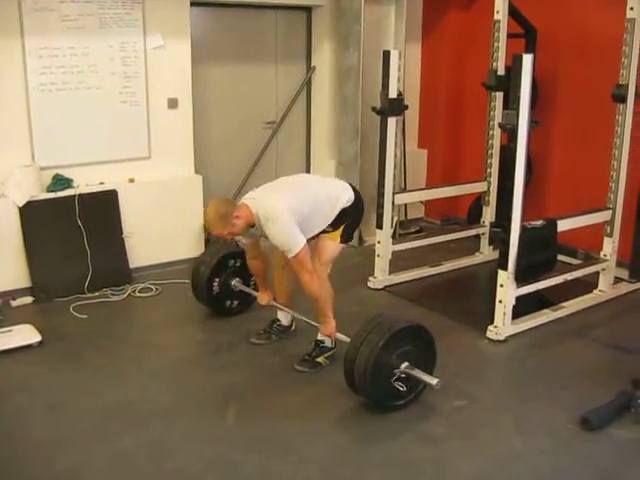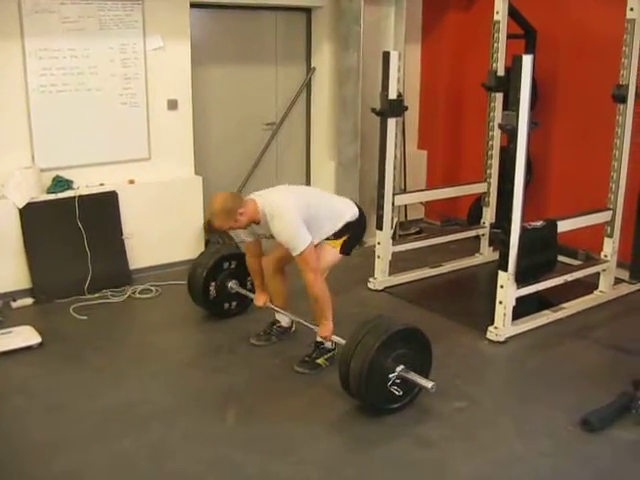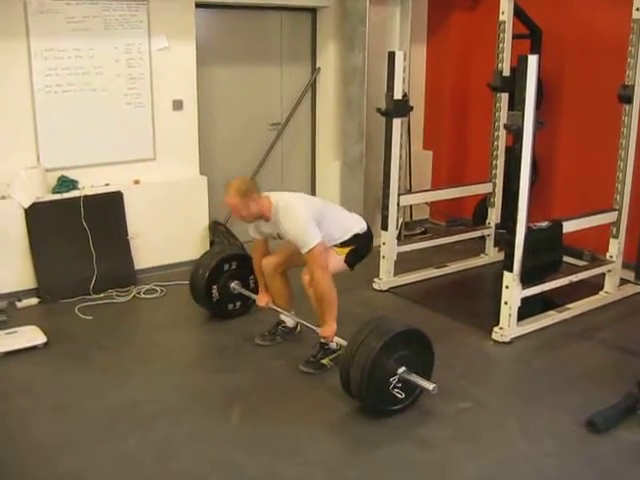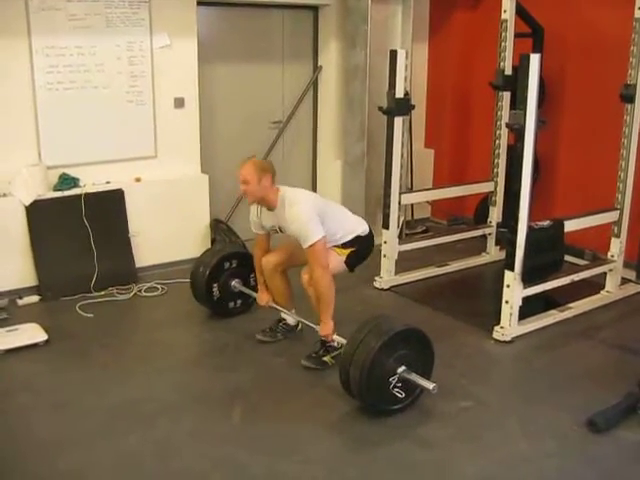
dt=0.2s
person 1, frame 1
left shoulder: (276, 221)
right shoulder: (243, 212)
left elbow: (308, 275)
right elbow: (254, 257)
left wrist: (328, 320)
right wrist: (263, 289)
left hip: (344, 204)
right hip: (318, 204)
left knee: (317, 270)
right knee: (280, 259)
left ankle: (326, 343)
right ankle: (283, 322)
person 1, frame 2
left shoulder: (282, 219)
right shoulder: (247, 212)
left elbow: (313, 273)
right elbow: (253, 256)
left wrist: (326, 321)
right wrist: (260, 290)
left hip: (348, 221)
right hip: (321, 221)
left knee: (310, 275)
right knee: (269, 263)
left ankle: (326, 345)
right ankle: (283, 323)
person 1, frame 3
left shoulder: (293, 217)
right shoulder: (257, 215)
left elbow: (321, 272)
right elbow: (259, 254)
left wrist: (329, 323)
right wrist: (262, 291)
left hip: (355, 236)
right hip: (325, 236)
left knee: (310, 278)
right knee: (270, 265)
left ankle: (330, 346)
right ankle: (288, 324)
person 1, frame 4
left shoulder: (298, 210)
right shoulder: (259, 208)
left elbow: (321, 269)
right elbow: (260, 250)
left wrist: (326, 321)
right wrist: (262, 289)
left hip: (356, 238)
right hip: (323, 236)
left knee: (309, 276)
right knee: (270, 263)
left ankle: (331, 343)
right ankle: (289, 322)
